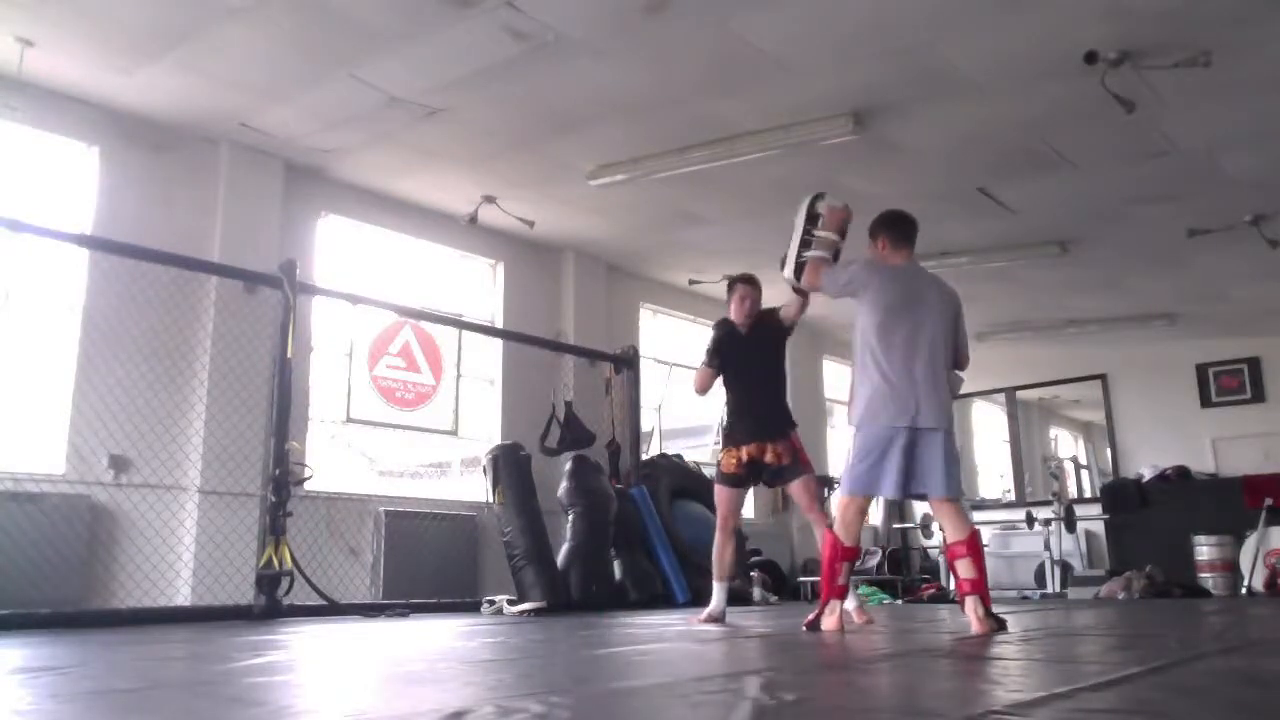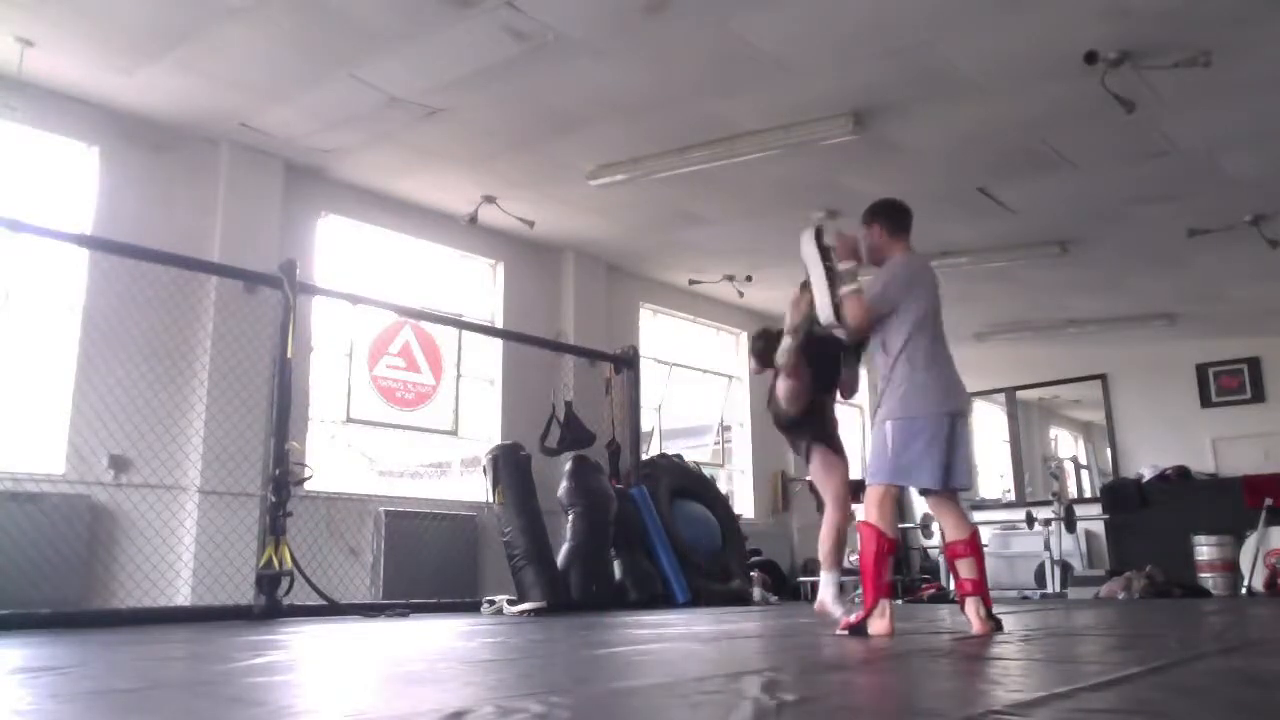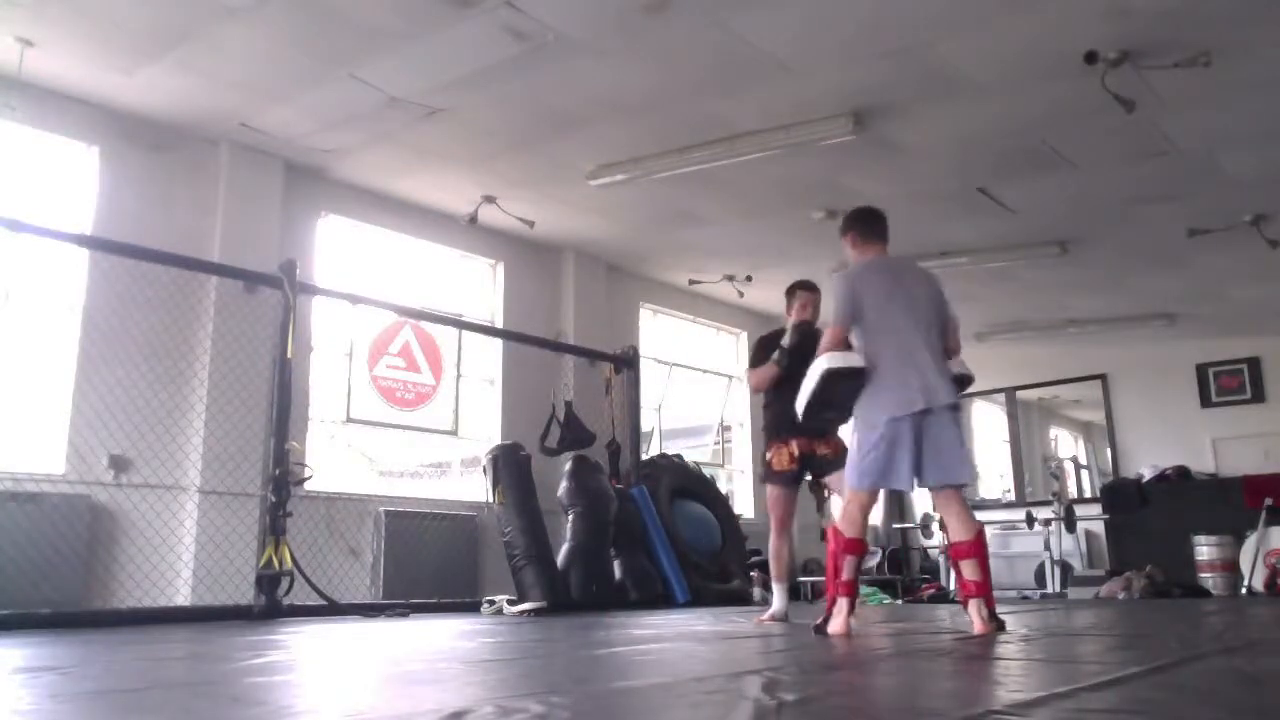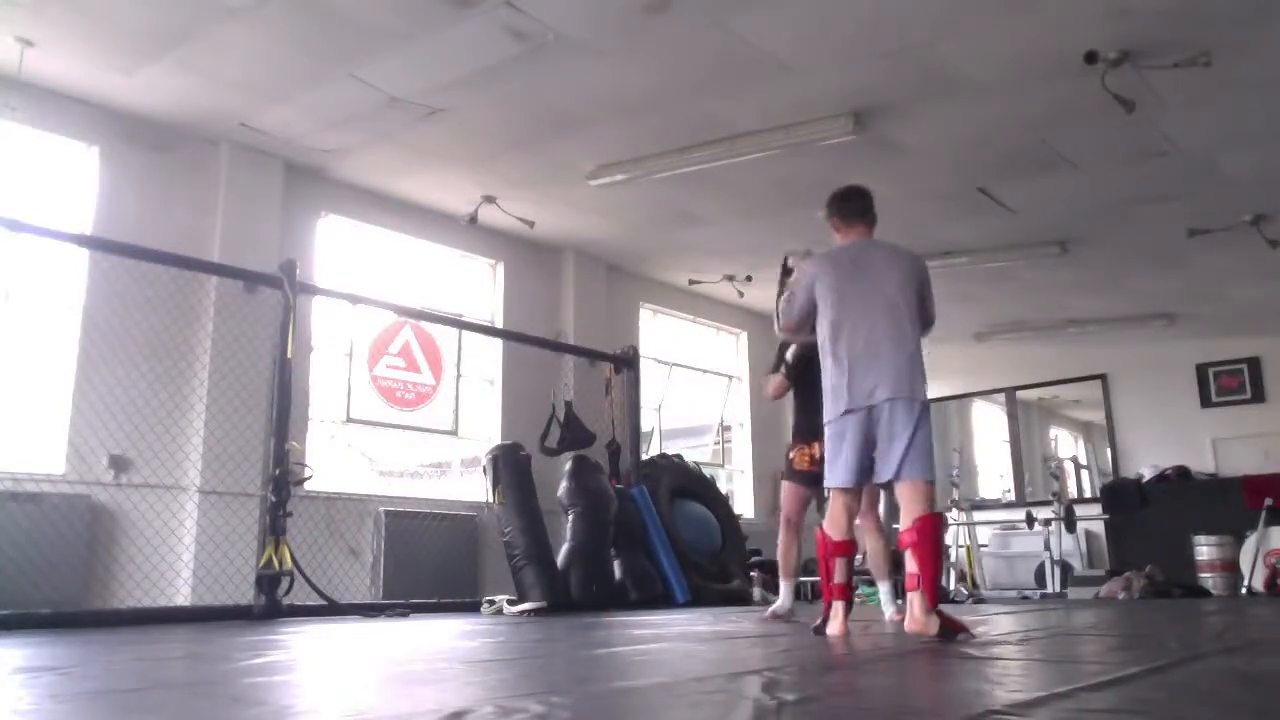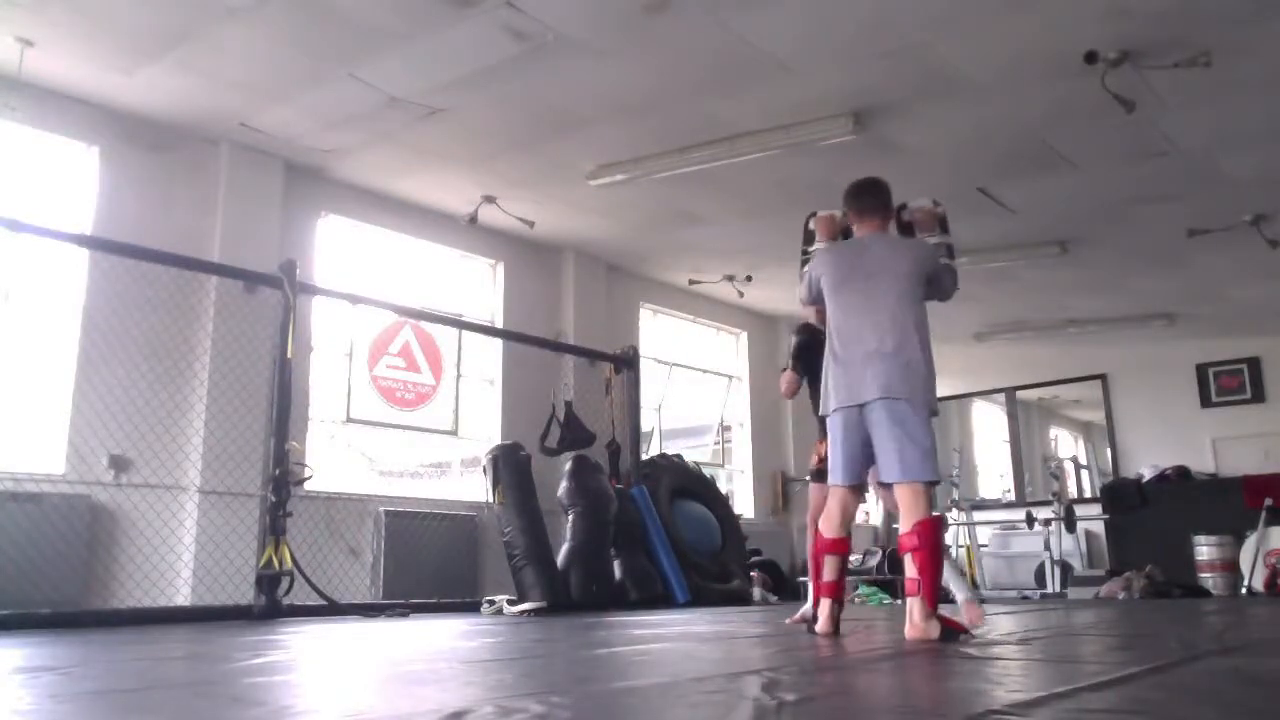
dt=0.5s
person 1, frame 1
left shoulder: (870, 273)
right shoulder: (945, 293)
left elbow: (809, 280)
right elbow: (960, 360)
left wrist: (828, 232)
left hip: (881, 415)
right hip: (933, 415)
left knee: (849, 508)
right knee: (948, 508)
left ankle: (830, 608)
right ankle: (978, 607)
person 1, frame 2
left shoulder: (899, 270)
right shoulder: (916, 271)
left elbow: (855, 320)
right elbow: (874, 326)
left wrist: (843, 266)
left hip: (909, 403)
right hip: (940, 402)
left knee: (880, 498)
right knee: (945, 502)
left ankle: (877, 610)
right ankle: (978, 608)
person 1, frame 3
left shoulder: (851, 277)
right shoulder: (924, 278)
left elbow: (833, 343)
right elbow: (952, 345)
left wrist: (825, 361)
left hip: (883, 403)
right hip: (936, 397)
left knee: (856, 503)
right knee: (951, 500)
left ankle: (840, 610)
right ankle: (980, 607)
person 1, frame 4
left shoulder: (818, 266)
right shoulder: (907, 261)
left elbow: (788, 326)
right elbow: (926, 321)
left hip: (844, 394)
right hip: (900, 388)
left knee: (842, 500)
right knee: (914, 494)
left ankle: (835, 611)
right ankle: (921, 608)
person 1, frame 5
left shoulder: (828, 259)
right shoulder: (916, 252)
left elbow: (812, 307)
right elbow: (946, 286)
right wrist: (934, 236)
left hip: (844, 391)
right hip: (901, 388)
left knee: (840, 496)
right knee: (911, 494)
left ankle: (825, 608)
right ankle: (920, 613)
person 2, frame 1
left shoulder: (771, 325)
right shoulder: (723, 340)
left elbow: (800, 305)
right elbow: (700, 387)
right wrist: (714, 350)
left hip: (779, 439)
right hip: (736, 442)
left knee: (816, 512)
right knee: (725, 523)
right ankle: (717, 604)
person 2, frame 2
left shoulder: (834, 344)
right shoulder: (787, 334)
left elbow: (846, 392)
right elbow: (758, 364)
left wrist: (852, 362)
left hip: (819, 418)
right hip: (792, 407)
left knee: (839, 503)
right knee: (794, 383)
left ankle: (828, 595)
right ankle: (790, 342)
person 2, frame 3
right shoulder: (768, 343)
right elbow: (755, 383)
right wrist: (786, 350)
left hip: (823, 438)
right hip: (782, 442)
right knee: (779, 524)
right ankle: (779, 603)
person 2, frame 4
right shoulder: (794, 343)
right elbow: (772, 391)
right wrist: (791, 362)
right hip: (807, 443)
left knee: (869, 518)
right knee: (790, 519)
left ankle: (888, 601)
right ankle: (785, 598)
person 2, frame 5
right shoulder: (809, 339)
right elbow: (787, 390)
right wrist: (797, 354)
right hip: (831, 438)
right knee: (815, 521)
right ankle: (815, 602)
